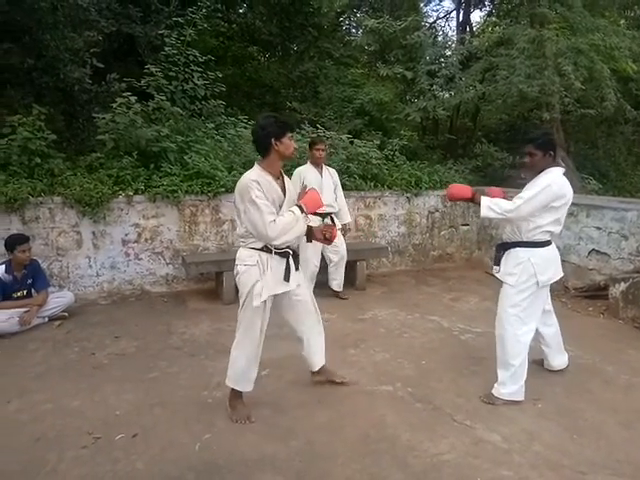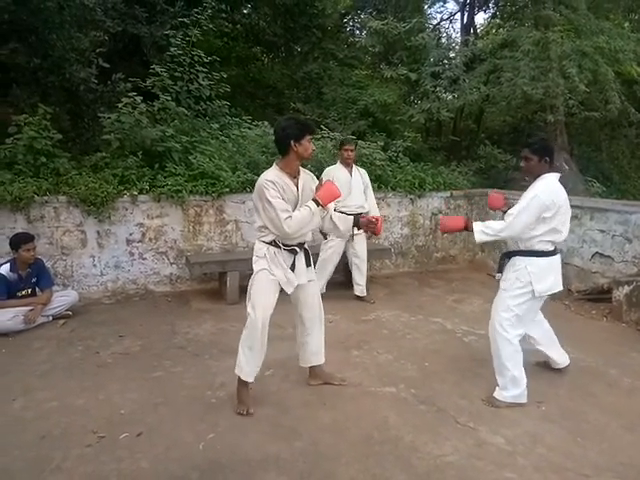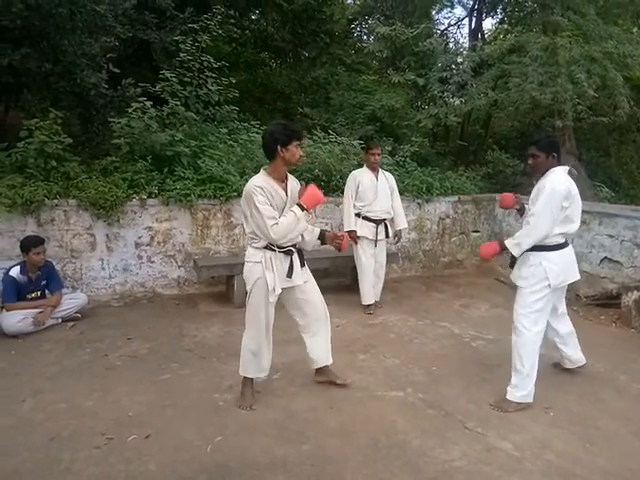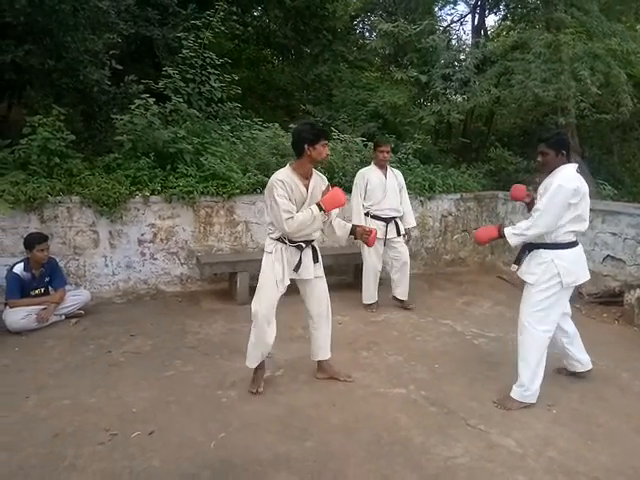
dt=0.5s
person 1, frame 1
left shoulder: (283, 179)
right shoulder: (251, 183)
right elbow: (271, 231)
left wrist: (310, 231)
right wrist: (301, 208)
left hip: (284, 262)
right hip: (257, 264)
left knee: (308, 313)
right knee: (251, 332)
left ankle: (319, 368)
right ankle: (236, 396)
person 1, frame 2
left shoulder: (308, 178)
right shoulder: (268, 182)
left elbow: (327, 218)
right elbow: (288, 227)
left wrist: (357, 222)
right wrist: (316, 202)
left hip: (299, 256)
right hip: (271, 257)
left knee: (312, 312)
right knee: (258, 319)
left ankle: (316, 370)
right ankle: (243, 384)
person 1, frame 3
left shoulder: (293, 183)
right shoulder: (256, 188)
right elbow: (275, 232)
left wrist: (323, 236)
right wrist: (302, 207)
left hip: (292, 260)
right hip: (264, 262)
left knee: (316, 311)
right knee: (259, 325)
left ankle: (322, 368)
right ankle: (248, 384)
person 1, frame 4
left shoulder: (321, 181)
right shoulder: (280, 181)
left elbow: (329, 220)
right elbow: (289, 225)
left wrist: (353, 230)
right wrist: (320, 206)
left hip: (308, 253)
right hip: (280, 253)
left knee: (320, 309)
right knee: (262, 311)
left ankle: (323, 365)
right ankle: (258, 368)
person 2, frame 1
left shoulder: (552, 184)
right shoulder: (547, 179)
left elbow: (516, 210)
right elbow: (528, 211)
left wrist: (476, 199)
right wrist: (506, 201)
left hip: (528, 259)
right hip: (535, 255)
left knee: (512, 321)
right knee: (540, 311)
left ankle: (509, 390)
right ankle: (555, 360)
person 2, frame 2
left shoulder: (540, 191)
right shoulder: (554, 188)
left elbow: (511, 228)
left wrist: (471, 227)
right wrist: (511, 211)
left hip: (530, 267)
right hip: (541, 262)
left knee: (504, 326)
right knee: (529, 317)
left ankle: (511, 392)
right ankle: (557, 358)
person 2, frame 3
left shoulder: (552, 184)
right shoulder: (562, 181)
left elbow: (538, 228)
left wrist: (507, 245)
right wrist: (524, 210)
left hip: (544, 261)
right hip: (556, 258)
left knee: (526, 322)
right knee: (554, 312)
left ankle: (520, 393)
right ankle: (572, 359)
person 2, frame 4
left shoulder: (563, 182)
right shoulder: (564, 179)
left elbow: (541, 225)
left wrist: (502, 232)
right wrist: (532, 204)
left hip: (554, 260)
right hip: (555, 257)
left knee: (534, 322)
right knee: (556, 315)
left ankle: (525, 392)
right ankle: (579, 363)
person 3, frame 1
left shoulder: (332, 173)
right shoulder: (301, 172)
left elbow: (339, 198)
left wrist: (344, 221)
left hip: (330, 220)
right hip: (311, 221)
left knee: (340, 253)
right knee: (310, 260)
left ankle: (336, 288)
person 3, frame 2
left shoulder: (362, 173)
right shoulder: (331, 172)
left elbow: (370, 198)
left knee: (360, 258)
right knee: (328, 257)
left ankle: (360, 292)
person 3, frame 3
left shoulder: (388, 177)
right shoulder: (356, 176)
left elbow: (395, 202)
right elbow: (348, 202)
left wrist: (399, 226)
right wrist: (350, 228)
left hip: (382, 226)
right hip: (363, 226)
left knee: (379, 264)
right knee: (366, 264)
left ankle: (374, 296)
right ankle: (367, 301)
person 3, frame 4
left shoulder: (397, 174)
right shoulder: (364, 174)
left elbow: (404, 200)
right elbow: (357, 202)
left wrist: (408, 225)
left hip: (394, 225)
right hip: (373, 225)
left knee: (402, 260)
right knee: (372, 264)
left ankle: (401, 296)
right ankle: (370, 299)
